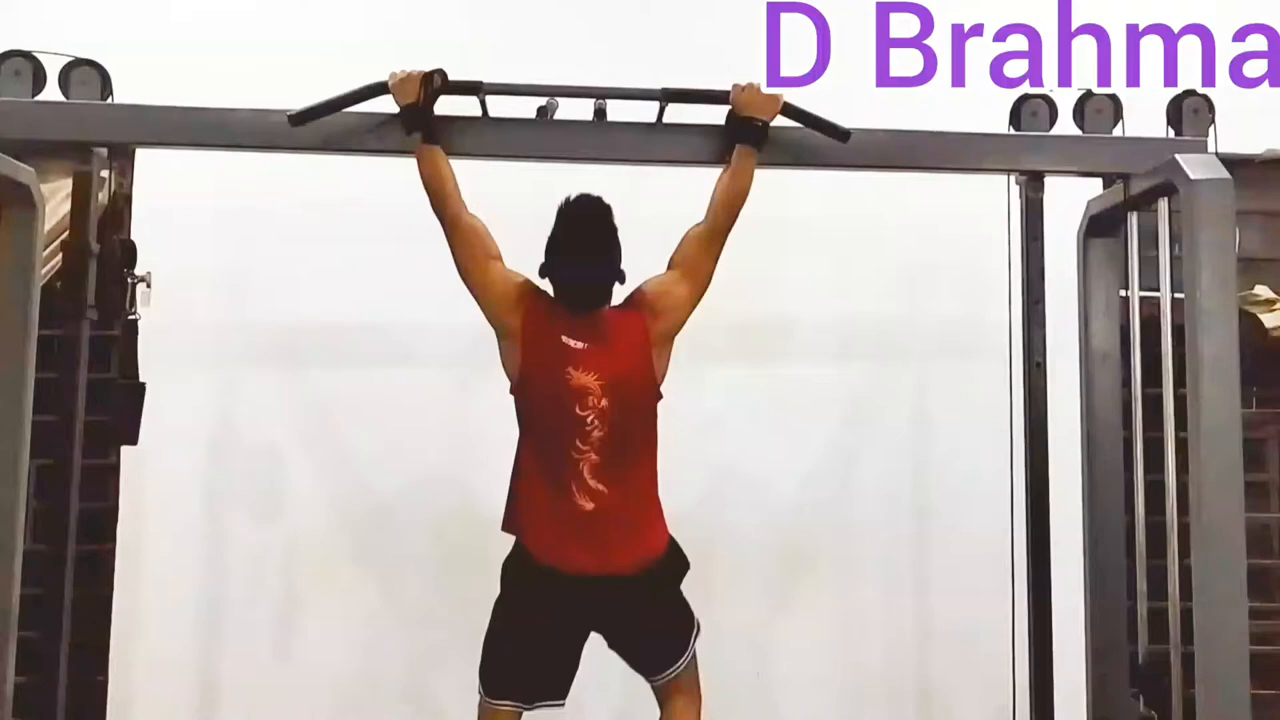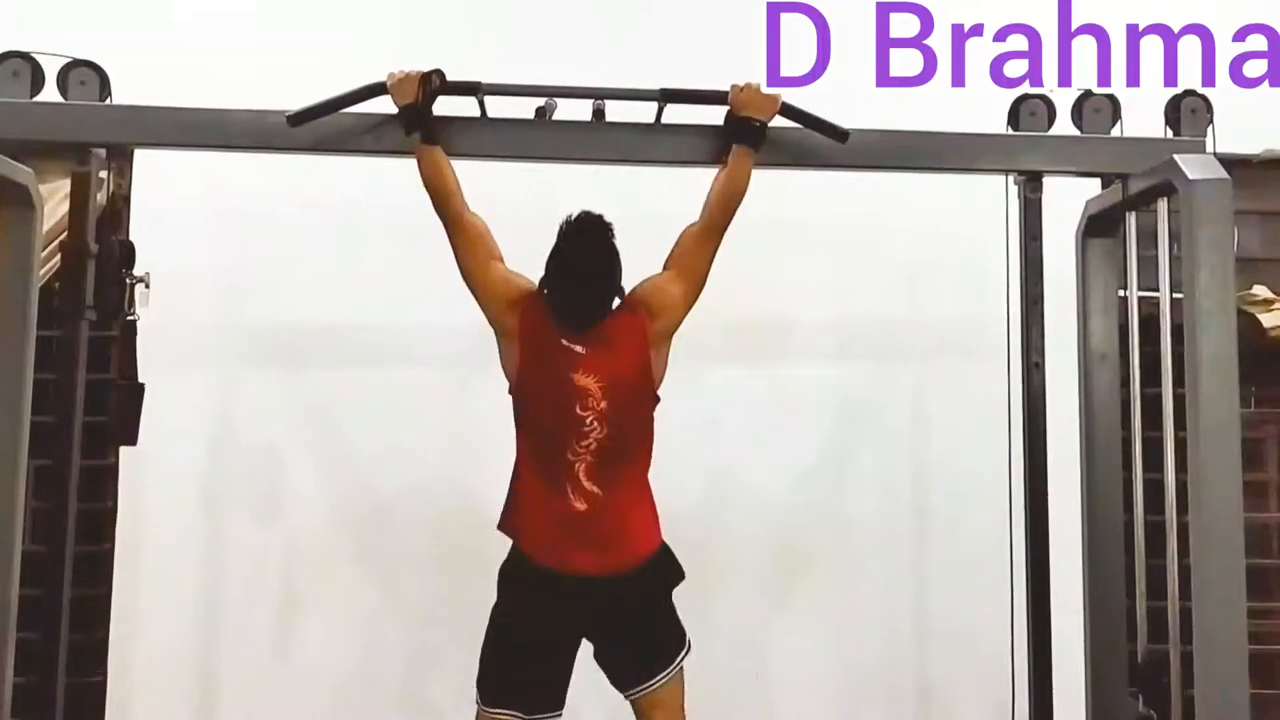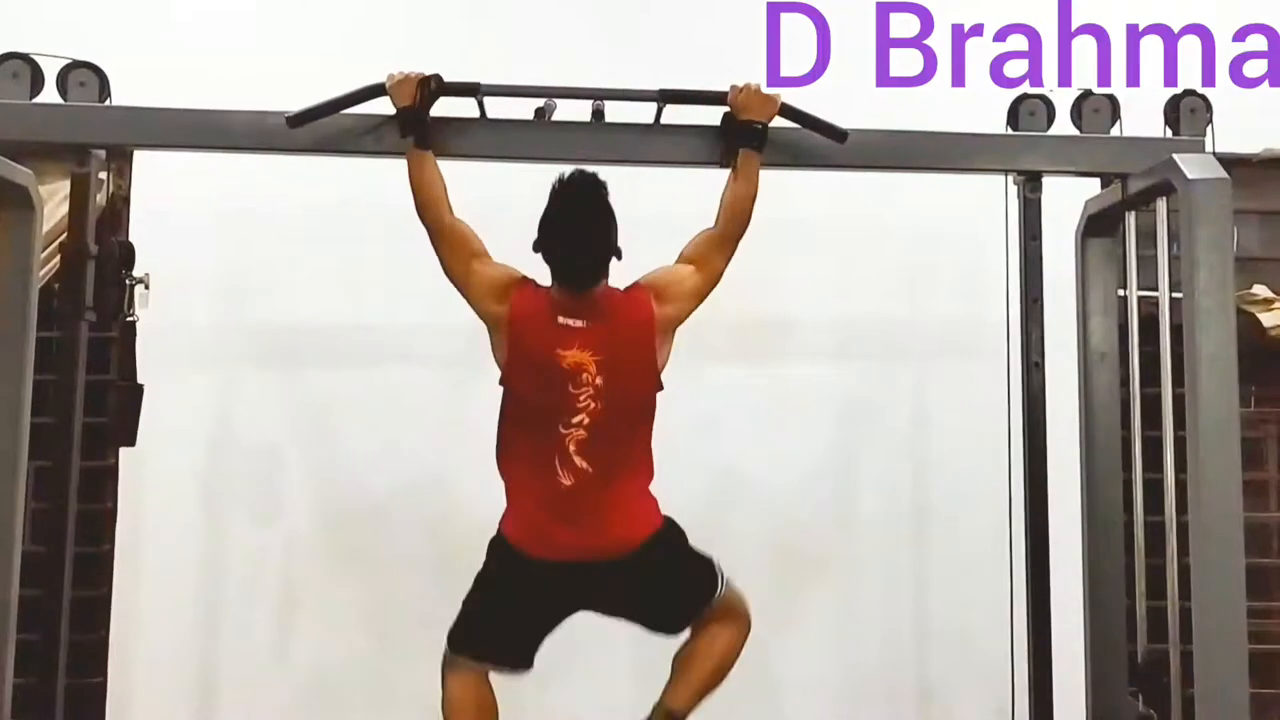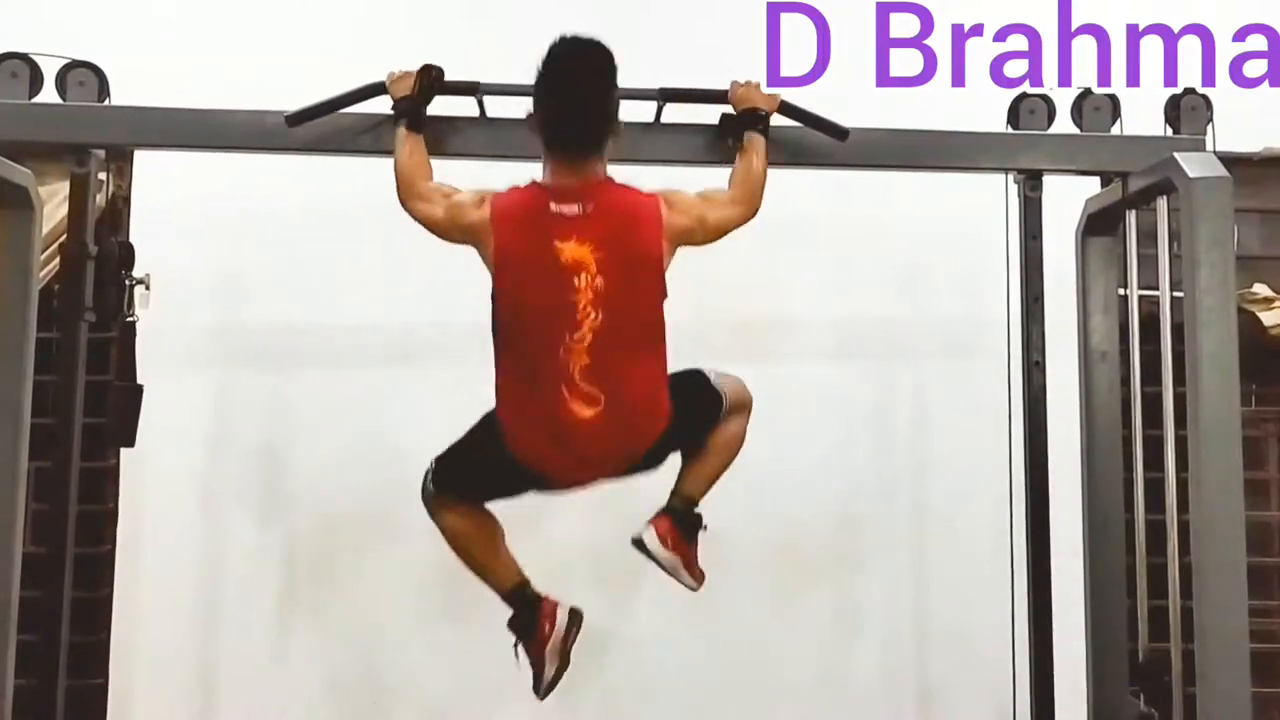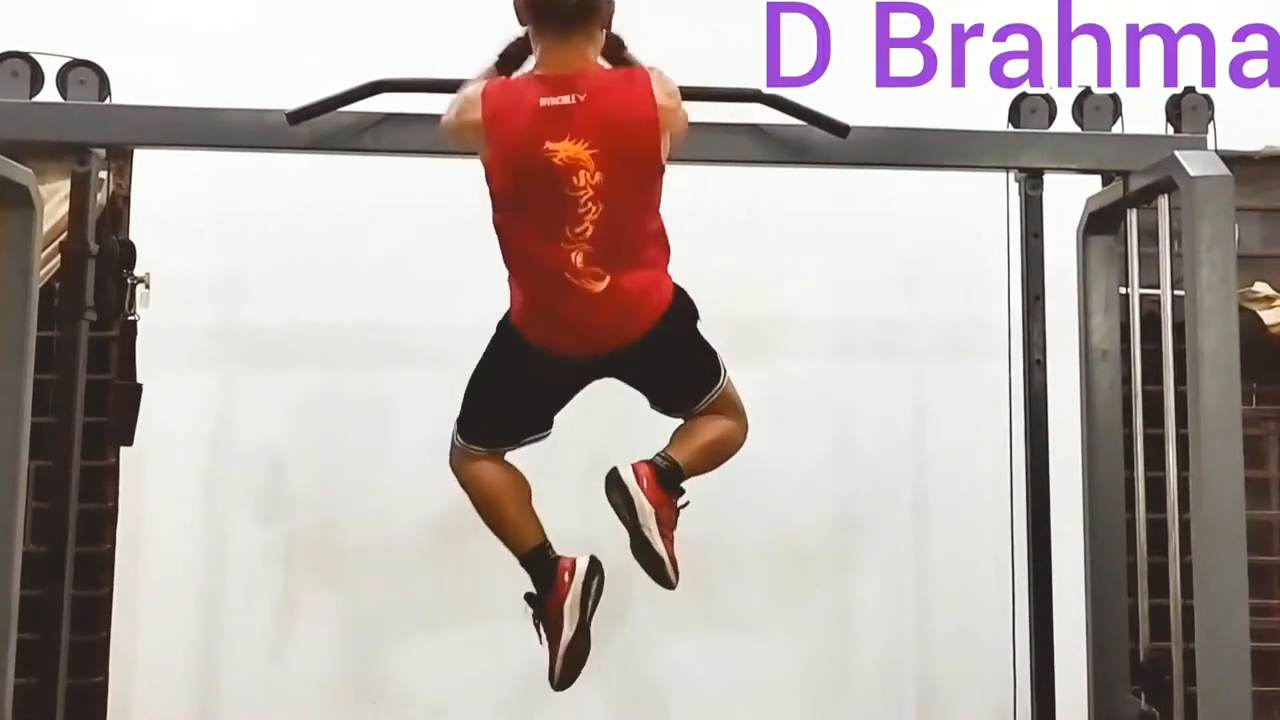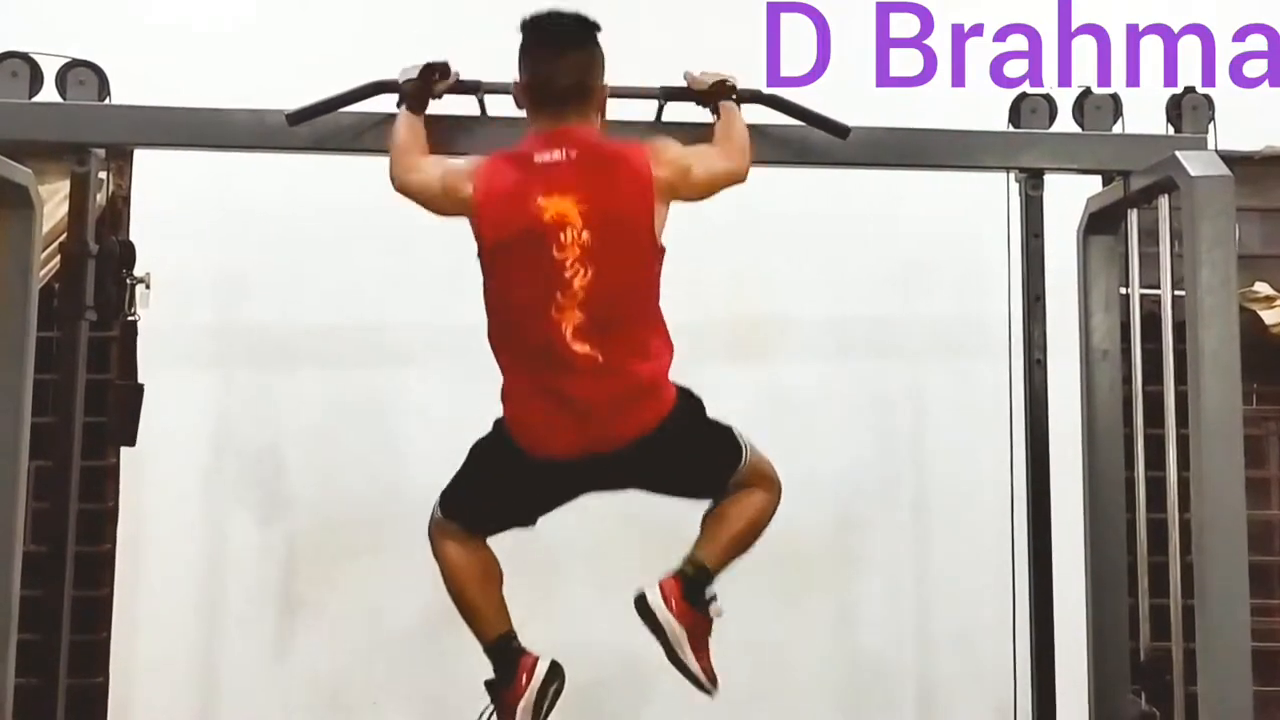
dt=0.2s
person 1, frame 1
left shoulder: (518, 323)
right shoulder: (652, 327)
left elbow: (455, 218)
right elbow: (714, 227)
left wrist: (420, 122)
right wrist: (747, 133)
left hip: (542, 571)
right hip: (637, 569)
person 1, frame 2
left shoulder: (517, 325)
right shoulder: (649, 329)
left elbow: (458, 219)
right elbow: (709, 228)
left wrist: (420, 122)
right wrist: (745, 134)
left hip: (538, 574)
right hip: (631, 571)
person 1, frame 3
left shoulder: (504, 306)
right shoulder: (652, 311)
left elbow: (438, 222)
right elbow: (727, 234)
left wrist: (415, 125)
right wrist: (752, 135)
left hip: (528, 555)
right hip: (631, 548)
right knee: (727, 619)
person 1, frame 4
left shoulder: (495, 216)
right shoulder: (658, 215)
left elbow: (416, 199)
right elbow: (742, 205)
left wrist: (407, 115)
right wrist: (755, 124)
left hip: (530, 449)
right hip: (636, 427)
left knee: (443, 490)
right knee: (731, 402)
left ankle: (536, 611)
right ankle: (675, 521)
person 1, frame 5
left shoulder: (491, 107)
right shoulder: (652, 99)
left elbow: (453, 125)
right elbow: (677, 141)
left wrist: (504, 68)
left hip: (540, 335)
right hip: (647, 324)
left knee: (473, 454)
right knee: (725, 416)
left ankle: (554, 582)
right ankle: (658, 479)
person 1, frame 6
left shoulder: (481, 186)
right shoulder: (645, 172)
left elbow: (405, 169)
right elbow: (734, 161)
left wrist: (415, 98)
right wrist: (723, 98)
left hip: (533, 443)
right hip: (645, 425)
left knee: (451, 532)
right knee: (756, 485)
right ankle: (686, 594)
